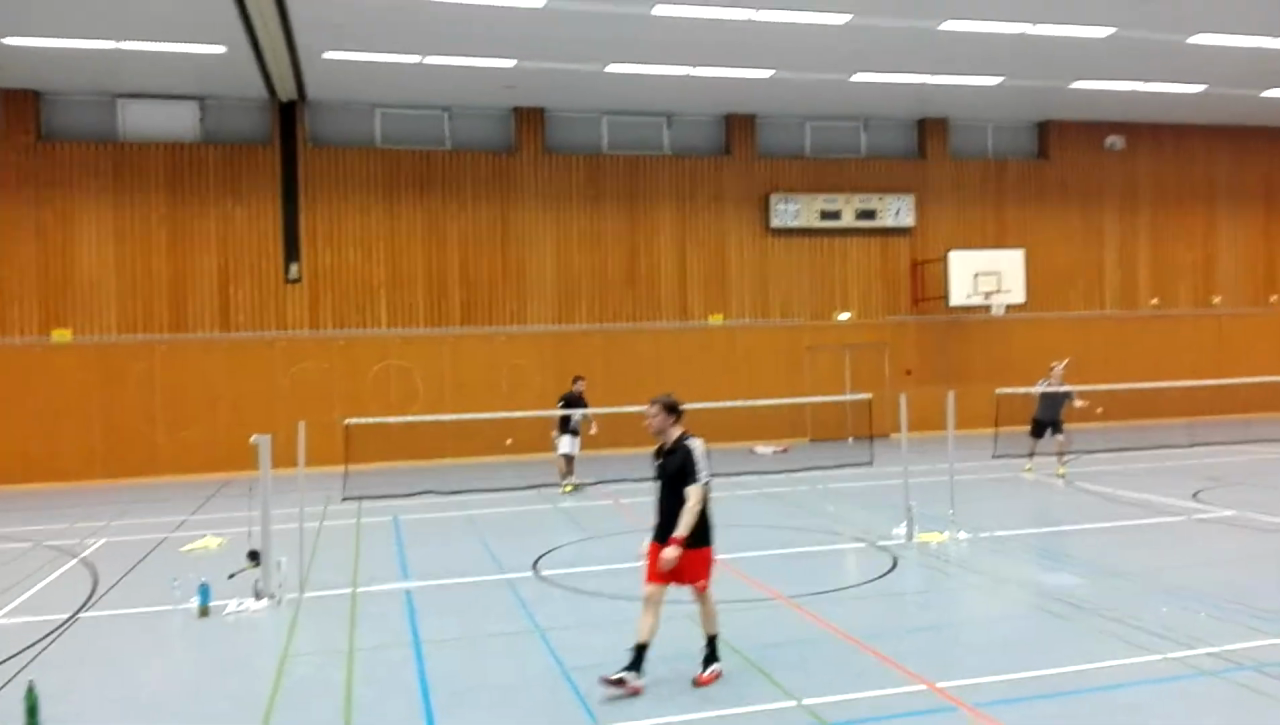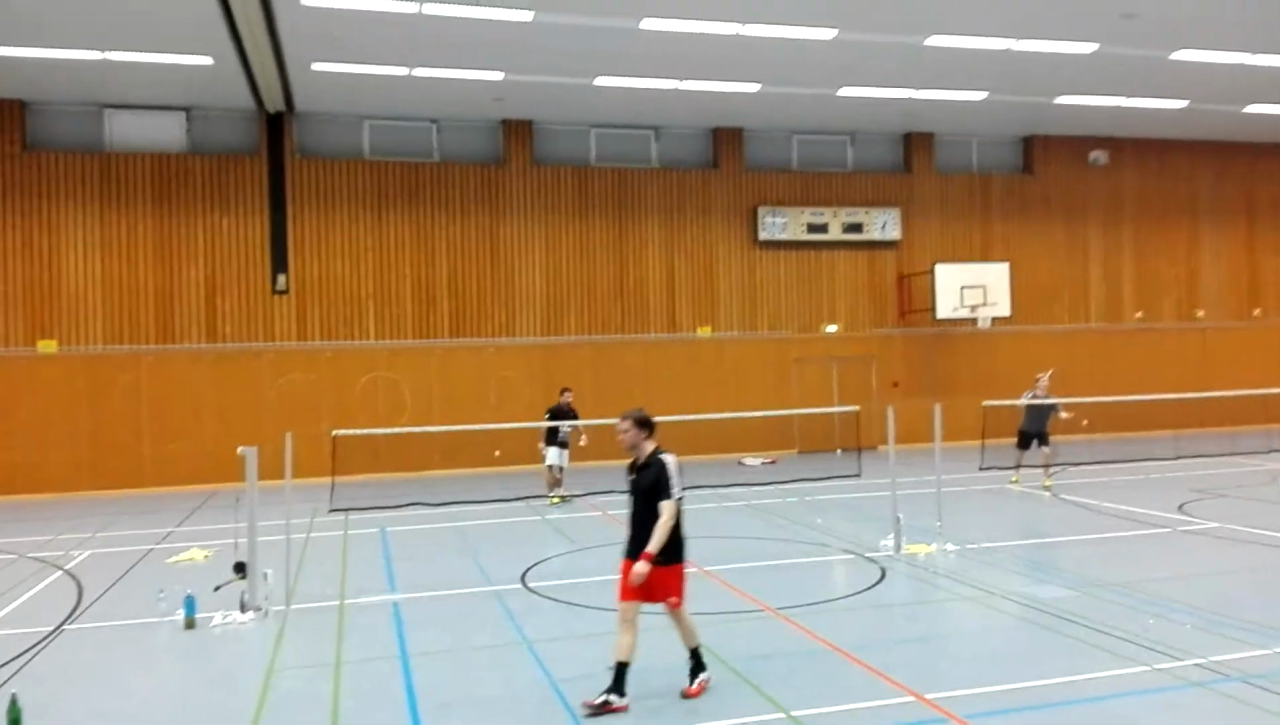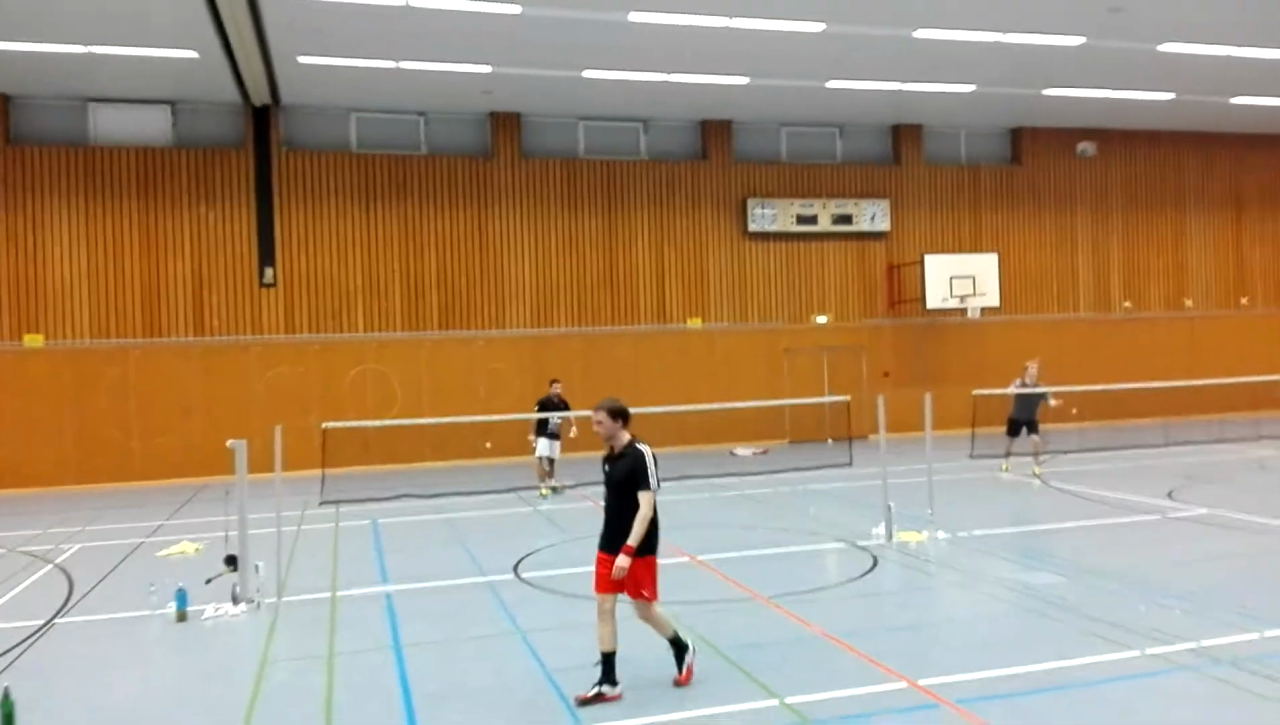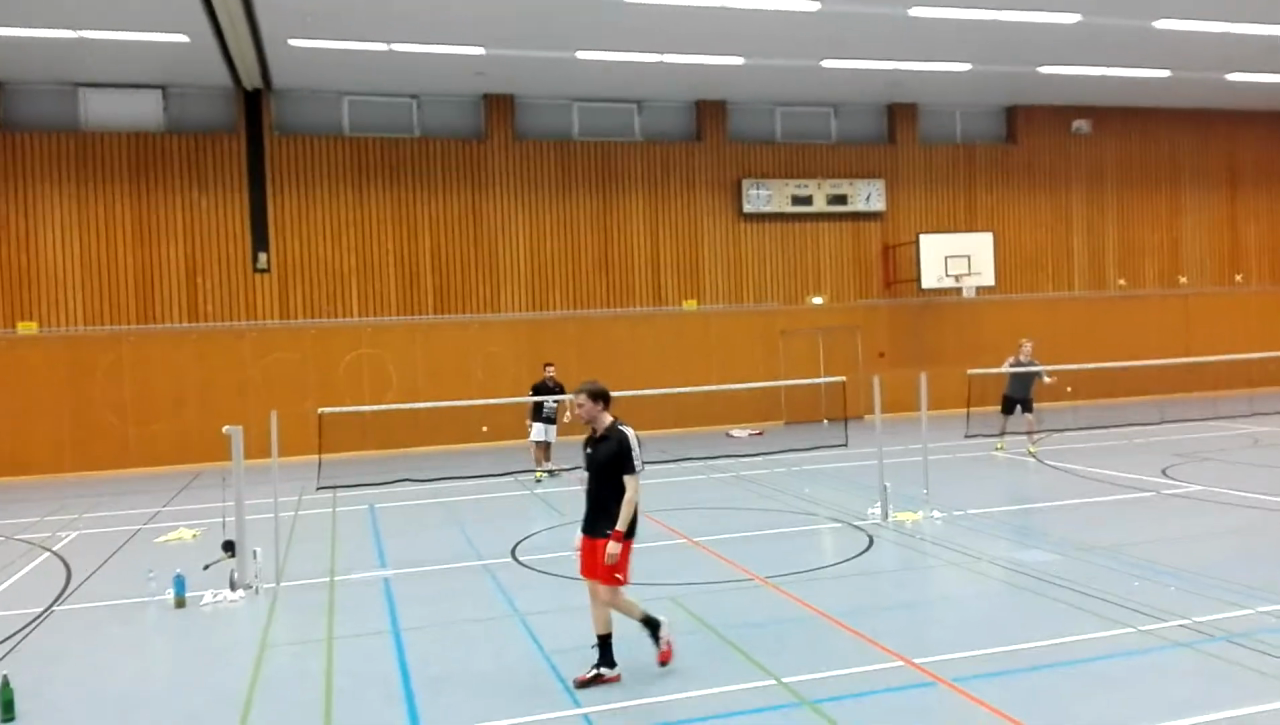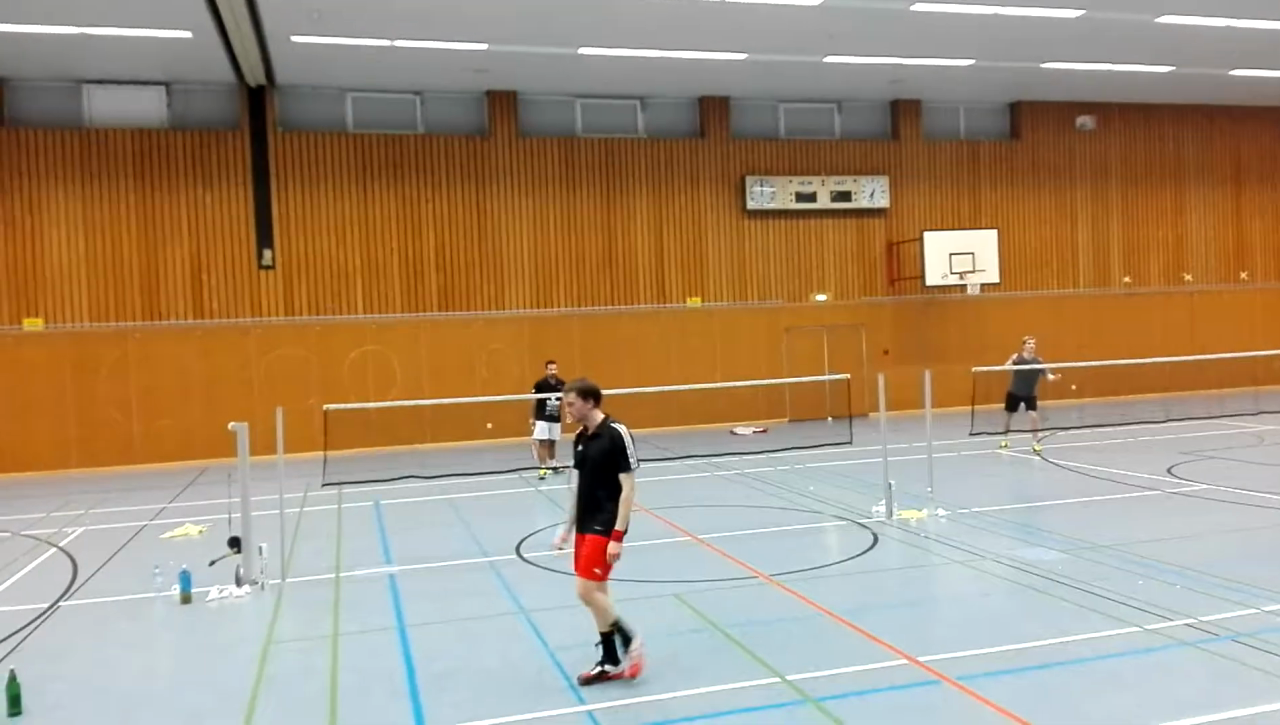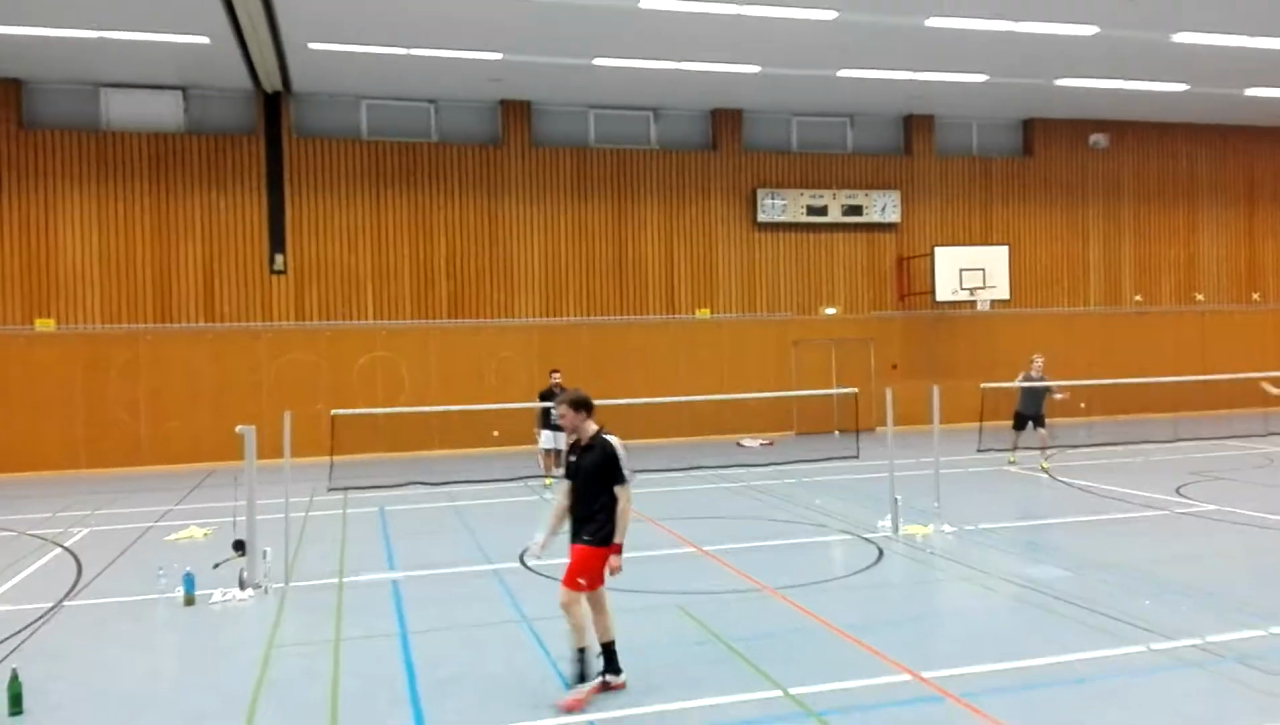
dt=0.1s
person 1, frame 1
left shoulder: (693, 448)
right shoulder: (660, 451)
left elbow: (695, 501)
left wrist: (677, 543)
right wrist: (663, 538)
left hip: (692, 540)
right hip: (662, 538)
left knee: (701, 597)
right knee: (650, 598)
left ankle: (712, 661)
right ankle: (633, 672)
person 1, frame 2
left shoulder: (665, 464)
right shoulder: (634, 467)
left elbow: (668, 517)
left wrist: (648, 559)
left hip: (664, 557)
right hip: (635, 554)
left knee: (677, 613)
right knee: (625, 616)
left ankle: (699, 670)
right ankle: (616, 693)
person 1, frame 3
left shoulder: (641, 455)
right shoulder: (608, 458)
left elbow: (647, 508)
left wrist: (628, 551)
left hip: (636, 548)
right hip: (608, 546)
left knee: (645, 610)
right knee: (604, 608)
left ankle: (683, 651)
right ankle: (607, 682)
person 1, frame 4
left shoulder: (624, 437)
right shoulder: (590, 441)
left elbow: (632, 491)
left wrist: (618, 536)
right wrist: (582, 532)
left hip: (616, 531)
right hip: (591, 530)
left knee: (609, 596)
right knee: (595, 593)
left ankle: (656, 629)
right ankle: (606, 664)
person 1, frame 5
left shoulder: (617, 435)
right shoulder: (580, 438)
left elbow: (628, 489)
left wrist: (617, 536)
right wrist: (567, 526)
left hip: (605, 528)
right hip: (585, 527)
left knee: (587, 590)
right knee: (597, 590)
left ankle: (628, 641)
right ankle: (610, 660)
person 1, frame 6
left shoulder: (610, 446)
right shoulder: (573, 449)
left elbow: (624, 500)
left wrist: (617, 549)
right wrist: (545, 536)
left hip: (597, 539)
right hip: (579, 537)
left knee: (570, 601)
right knee: (595, 600)
left ankle: (582, 679)
right ankle: (613, 671)
